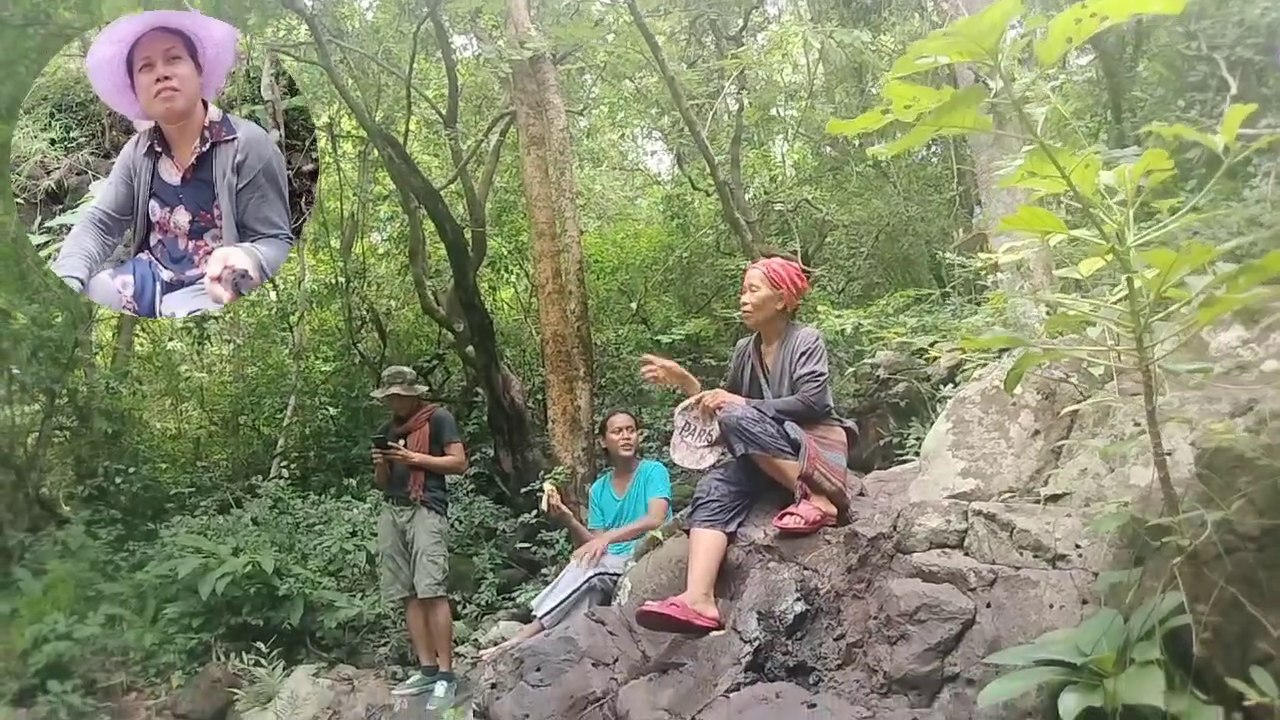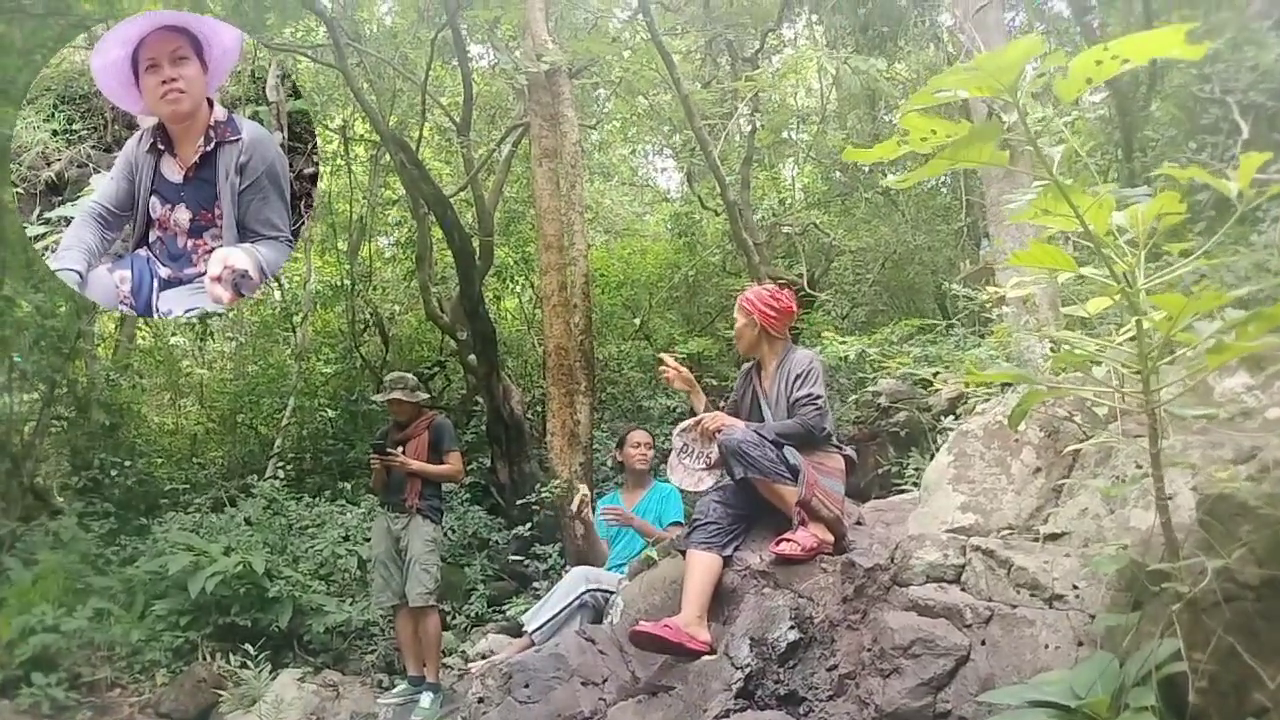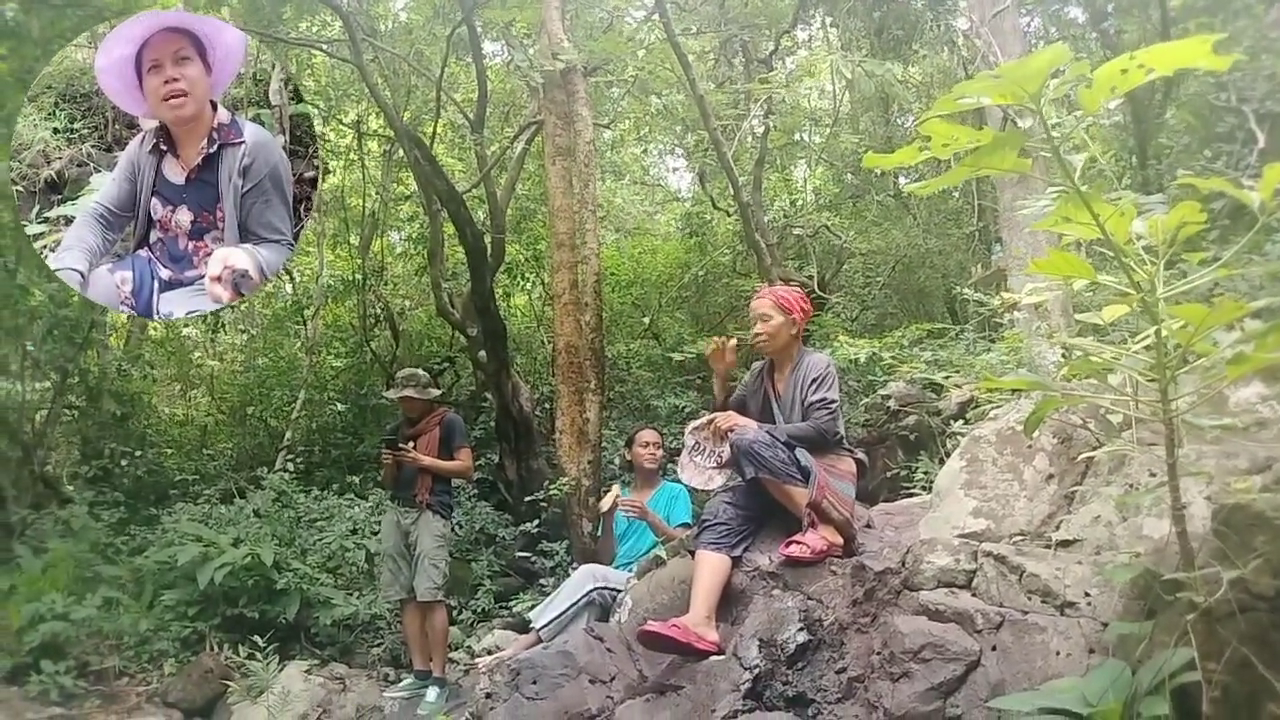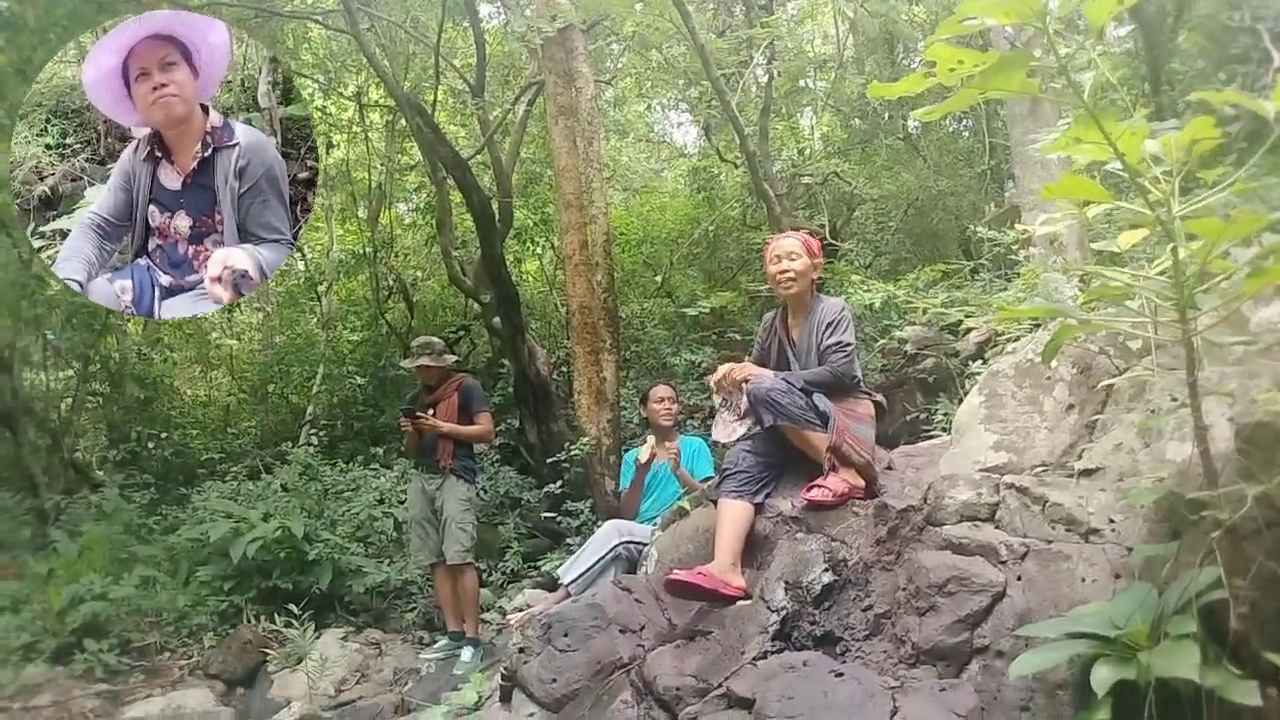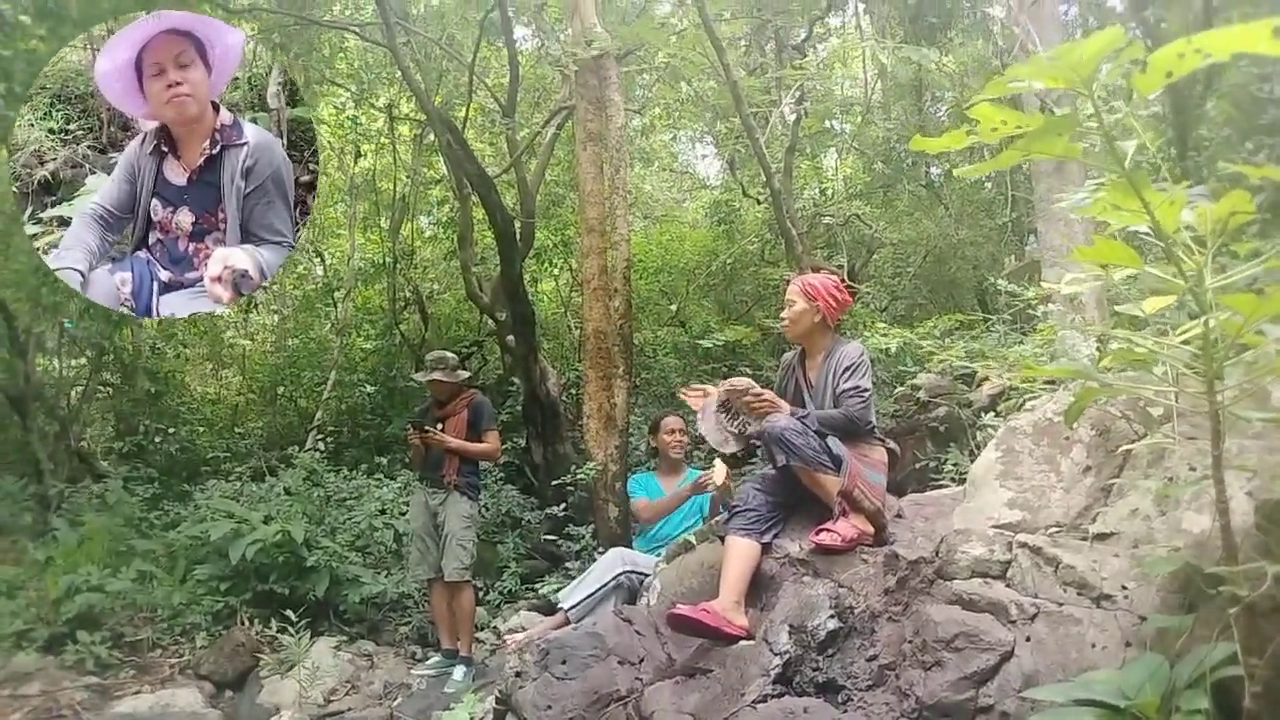
dt=1s
person 1, frame 1
left shoulder: (806, 340)
right shoulder: (745, 350)
left elbow: (812, 402)
right elbow: (725, 405)
left wrist: (742, 404)
right wrist: (685, 382)
left hip: (814, 446)
right hip: (766, 457)
left knee: (739, 418)
right knee: (714, 487)
left ankle: (817, 499)
right ankle: (699, 600)
person 1, frame 2
left shoulder: (803, 362)
right shoulder: (748, 375)
left elbow: (811, 425)
right elbow: (722, 426)
left wrist: (743, 427)
right wrist: (693, 391)
left hip: (814, 471)
right hip: (765, 481)
left knee: (738, 441)
right knee: (712, 509)
left ankle: (814, 526)
right ankle: (692, 623)
person 1, frame 3
left shoulder: (818, 366)
right shoulder: (758, 373)
left elbow: (824, 429)
right elbow: (725, 417)
left wrist: (756, 428)
right wrist: (720, 376)
left hip: (823, 473)
right hip: (773, 482)
left knee: (748, 441)
right knee: (721, 510)
left ankle: (824, 527)
right ankle: (700, 622)
person 1, frame 4
left shoulder: (833, 311)
right shoulder: (771, 324)
left elbow: (841, 373)
right elbow: (755, 373)
left wrist: (770, 377)
right wrist: (734, 374)
left hip: (842, 417)
right hip: (792, 428)
left knee: (766, 389)
right knee: (741, 459)
left ankle: (845, 471)
right ankle: (726, 569)
person 1, frame 5
left shoulder: (851, 355)
right shoulder: (791, 363)
left elbow: (855, 418)
right elbow: (766, 421)
left wrist: (789, 412)
left hip: (855, 462)
right hip: (805, 470)
left knee: (781, 428)
right knee: (752, 496)
left ankle: (855, 516)
right ankle: (730, 606)
person 2, frame 1
left shoulder: (438, 418)
right shoulder: (386, 430)
left elbow: (459, 462)
left wrist: (413, 457)
right wrist: (381, 465)
left hip: (425, 510)
right hip: (392, 512)
left knee: (431, 591)
right knee: (407, 593)
left ankle: (446, 675)
right ankle: (427, 670)
person 2, frame 2
left shoulder: (438, 426)
right shoulder: (385, 434)
left elbow: (456, 472)
left wrist: (411, 464)
right wrist: (378, 470)
left hip: (421, 518)
right hip: (386, 518)
left knee: (423, 600)
right knee: (399, 602)
left ankle: (432, 686)
right ankle: (414, 680)
person 2, frame 3
left shoulder: (449, 422)
right shoulder: (396, 430)
left elbow: (466, 468)
left wrist: (423, 460)
right wrist: (389, 466)
left hip: (430, 513)
right hip: (396, 513)
left knee: (430, 595)
right knee: (406, 596)
left ankle: (438, 680)
right ankle: (420, 673)
person 2, frame 4
left shoulder: (467, 388)
right shoulder: (414, 399)
left elbow: (487, 432)
left wrist: (443, 427)
right wrist: (410, 434)
left hip: (455, 477)
right hip: (422, 480)
left knee: (459, 558)
right knee: (435, 560)
left ankle: (472, 640)
right ankle: (454, 635)
person 2, frame 5
left shoulder: (477, 405)
right shoulder: (425, 411)
left elbow: (494, 450)
left wrist: (450, 442)
right wrist: (417, 446)
left hip: (459, 494)
right hip: (425, 493)
left knee: (458, 575)
right knee: (434, 575)
left ankle: (465, 659)
right ankle: (447, 652)
person 3, frame 1
left shoulder: (248, 144)
right shoulder: (138, 151)
left elbow: (277, 242)
right elbow: (100, 224)
left wrist: (247, 261)
right wrist: (65, 282)
left hip: (212, 291)
right hip: (149, 279)
person 3, frame 2
left shoulder: (252, 145)
right shoulder: (140, 147)
left elbow: (277, 244)
right elbow: (98, 218)
left wrist: (248, 261)
right wrist: (63, 276)
left hip: (211, 289)
right hip: (146, 276)
person 3, frame 3
left shoulder: (255, 148)
right shoulder: (143, 149)
left elbow: (278, 248)
right elbow: (100, 218)
left wrist: (249, 262)
right wrist: (64, 275)
left hip: (212, 291)
right hip: (146, 276)
person 3, frame 4
left shoulder: (249, 150)
right shoulder: (138, 157)
left elbow: (278, 248)
right elbow: (98, 228)
left wrist: (247, 262)
right wrist: (64, 284)
left hip: (213, 295)
right hip: (147, 283)
person 3, frame 5
left shoulder: (257, 150)
right shoulder: (143, 150)
left elbow: (278, 249)
right elbow: (100, 219)
left wrist: (249, 264)
right wrist: (64, 275)
left hip: (212, 293)
right hip: (147, 277)
person 4, frame 1
left shoulder: (654, 472)
right shoulder: (598, 489)
left elbow: (655, 520)
right elbow: (600, 547)
left wrist: (606, 537)
right wrist: (569, 521)
right hip: (612, 569)
left knee: (587, 566)
left ankle: (527, 635)
person 4, frame 2
left shoulder: (667, 493)
right shoulder: (607, 503)
right elbow: (602, 560)
left wrist: (635, 523)
right hip: (608, 586)
left knee: (582, 576)
right knee: (582, 602)
left ankle: (517, 649)
person 4, frame 3
left shoulder: (675, 493)
right shoulder: (619, 498)
right elbow: (605, 559)
left wrist: (650, 517)
right wrist: (608, 520)
right hip: (614, 585)
left knee: (590, 574)
right knee: (590, 597)
left ankle: (525, 644)
person 4, frame 4
left shoulder: (695, 447)
right shoulder: (632, 457)
right elbow: (627, 514)
left wrist: (679, 470)
right wrist: (640, 474)
right hip: (638, 541)
left knee: (614, 530)
right knee: (616, 553)
left ankle: (555, 601)
person 4, frame 5
left shoulder: (702, 478)
right shoulder: (639, 482)
right elbow: (645, 515)
left wrist: (718, 499)
right wrist: (689, 492)
right hip: (639, 570)
left knee: (618, 557)
right knee: (618, 581)
left ankle: (552, 625)
